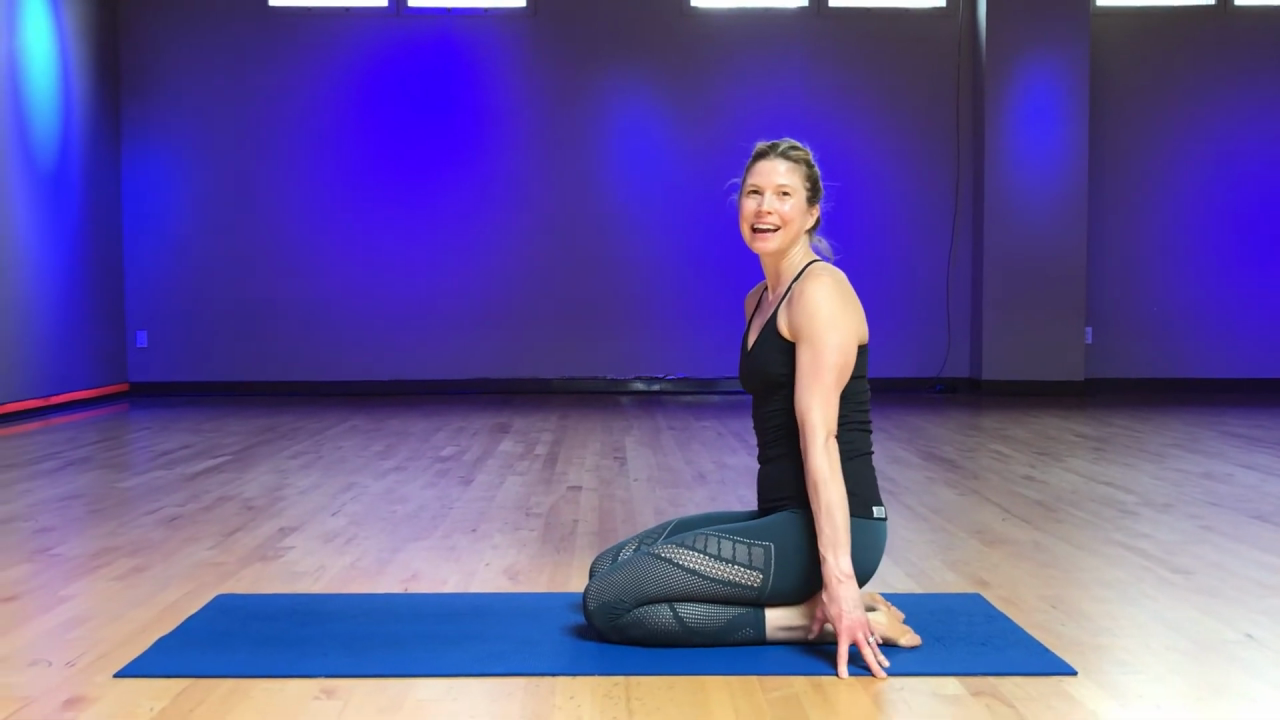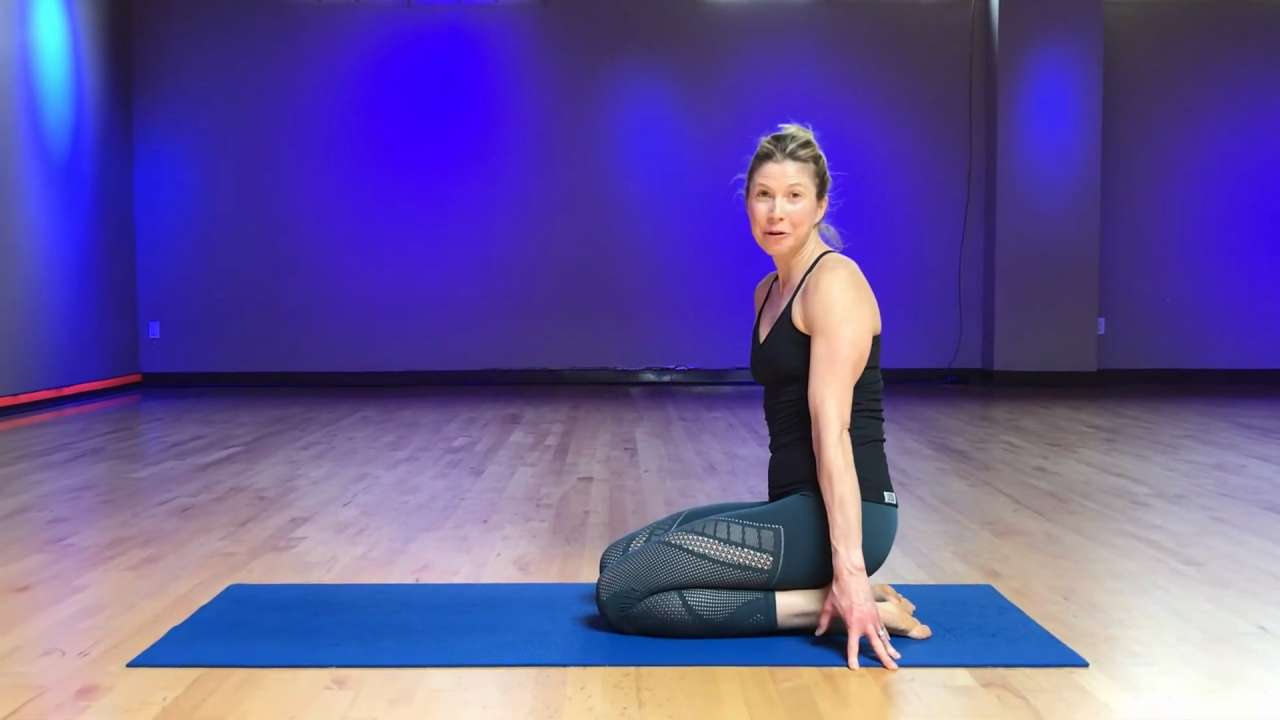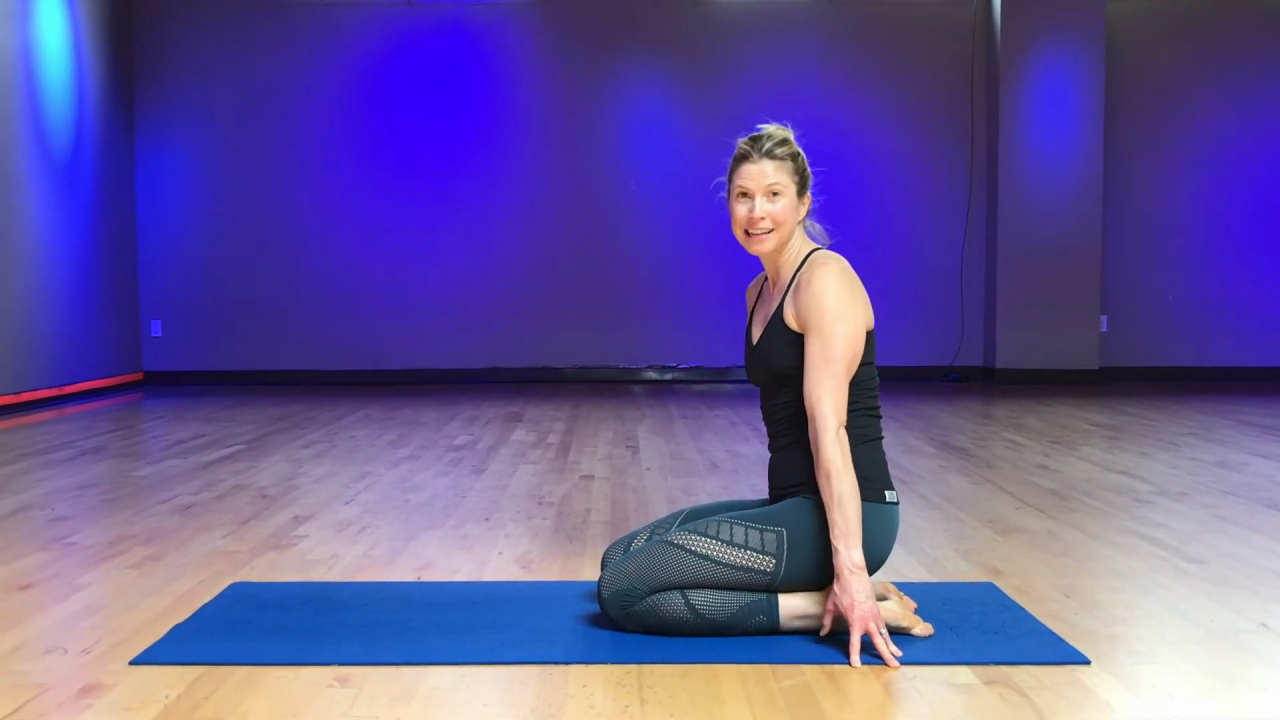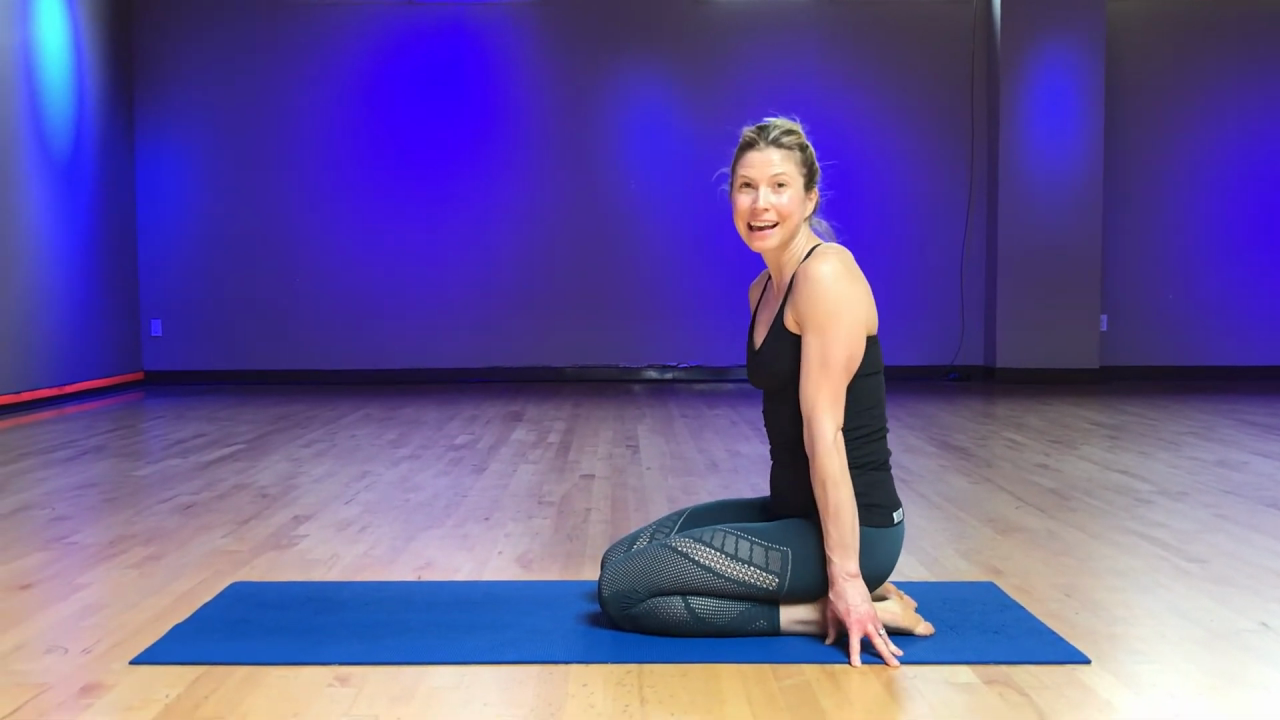
dt=0.5s
person 1, frame 1
left shoulder: (819, 290)
right shoulder: (758, 299)
left elbow: (820, 437)
left wrist: (838, 575)
left hip: (826, 527)
right hip: (785, 517)
left knee: (608, 600)
right knee: (607, 568)
left ankle: (816, 617)
right ankle: (809, 605)
person 1, frame 2
left shoulder: (834, 282)
right shoulder: (768, 291)
left elbow: (832, 430)
left wrist: (849, 567)
left hip: (836, 516)
right hip: (798, 507)
left knee: (621, 591)
right knee: (618, 560)
left ankle: (832, 602)
right ankle: (822, 593)
person 1, frame 3
left shoulder: (824, 279)
right shoulder: (760, 290)
left elbow: (829, 428)
left wrist: (848, 566)
left hip: (841, 513)
right hip: (796, 505)
left knee: (623, 589)
right knee: (620, 558)
left ankle: (833, 603)
right ankle: (824, 591)
person 1, frame 4
left shoulder: (825, 274)
right shoulder: (763, 287)
left elbow: (825, 432)
left wrist: (844, 575)
left hip: (852, 527)
right hip: (795, 509)
left knee: (622, 588)
right knee: (621, 558)
left ankle: (843, 605)
right ankle: (849, 598)
